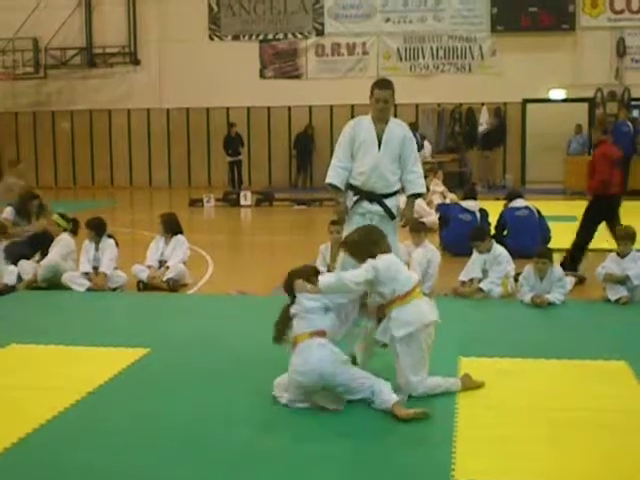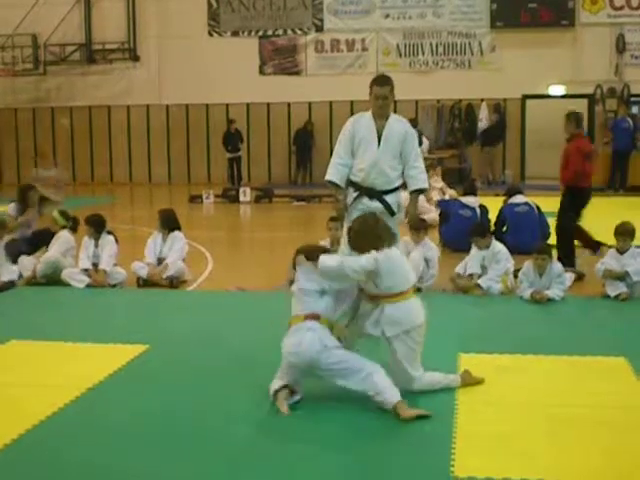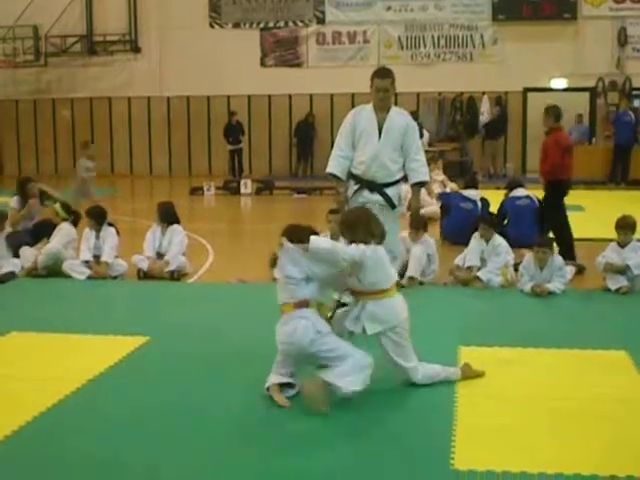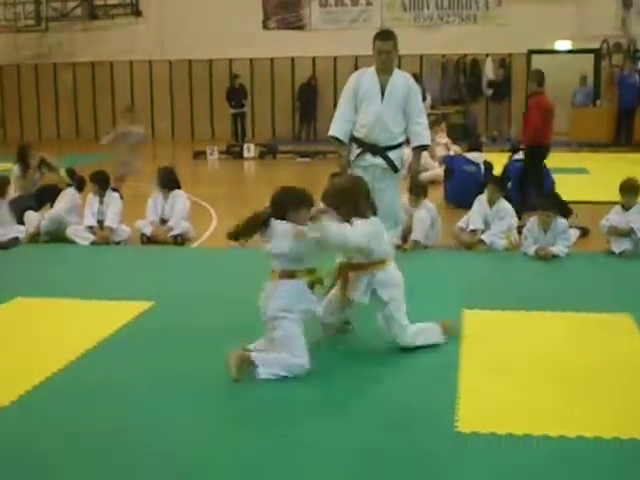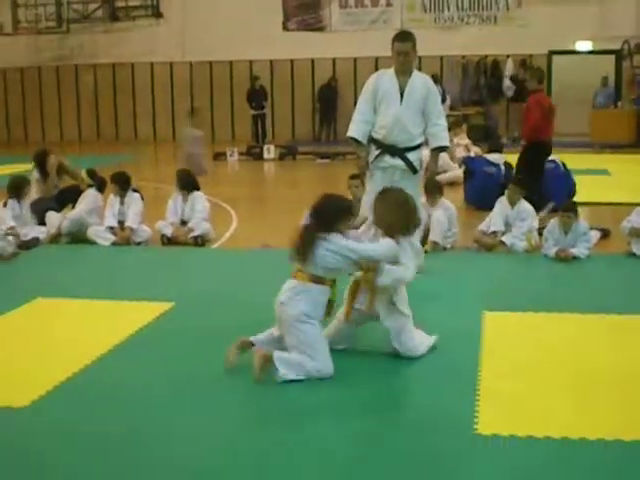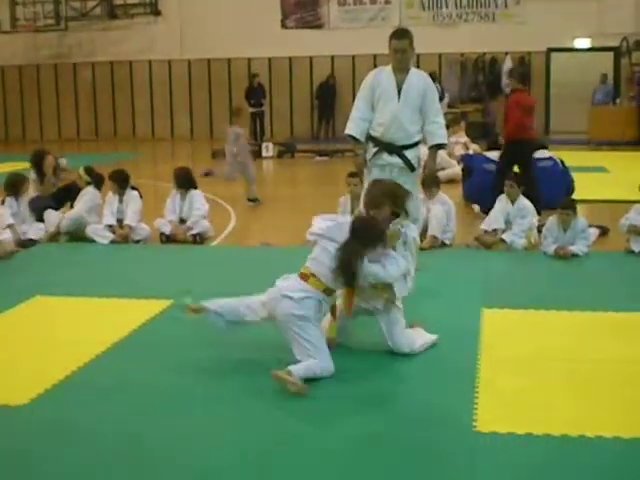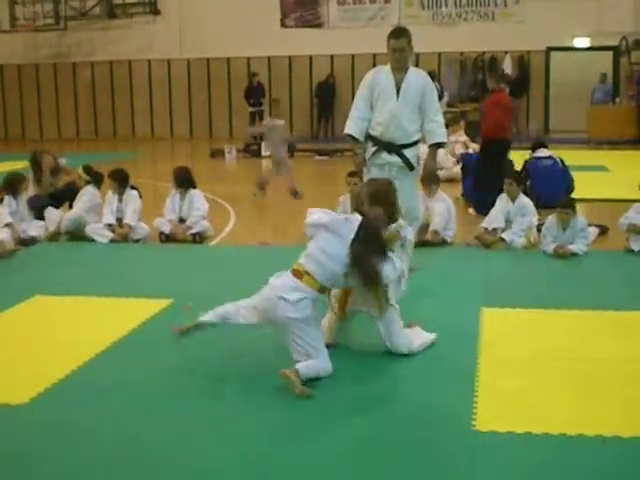
dt=0.2s
person 1, frame 1
left shoulder: (402, 131)
right shoulder: (354, 127)
left elbow: (412, 170)
right elbow: (340, 164)
left wrist: (410, 205)
right wrist: (339, 199)
left hip: (388, 205)
right hip: (358, 204)
person 1, frame 2
left shoulder: (403, 127)
right shoulder: (355, 123)
left elbow: (413, 166)
right elbow: (341, 161)
left wrist: (413, 201)
right wrist: (339, 196)
left hip: (388, 201)
right hip: (358, 199)
person 1, frame 3
left shoulder: (404, 120)
right shoulder: (356, 116)
left elbow: (415, 158)
right elbow: (342, 153)
left wrist: (415, 194)
right wrist: (340, 188)
left hip: (389, 194)
right hip: (358, 192)
left knee: (389, 246)
person 1, frame 4
left shoulder: (407, 82)
right shoulder: (358, 78)
left elbow: (417, 120)
right elbow: (344, 115)
left wrist: (416, 157)
right wrist: (343, 151)
left hip: (391, 157)
right hip: (361, 155)
left knee: (390, 211)
person 1, frame 5
left shoulder: (426, 84)
right shoulder: (377, 80)
left elbow: (436, 122)
right elbow: (363, 116)
left wrist: (434, 158)
right wrist: (361, 151)
left hip: (410, 158)
right hip: (380, 157)
right knee: (372, 209)
person 1, frame 6
left shoulder: (423, 81)
right shoulder: (375, 78)
left elbow: (433, 120)
right elbow: (360, 115)
left wrist: (432, 156)
left hip: (408, 156)
right hip: (378, 155)
left knee: (409, 210)
person 1, frame 7
left shoulder: (422, 80)
right shoulder: (373, 77)
left elbow: (433, 119)
right elbow: (359, 114)
left wrist: (431, 155)
right wrist: (358, 148)
left hip: (407, 155)
right hip: (377, 154)
left knee: (408, 209)
person 2, frame 1
left shoulder: (295, 310)
right shoulder: (308, 299)
left hip: (301, 365)
right hip: (324, 358)
left knee: (280, 386)
right knee: (373, 385)
left ankle: (316, 398)
right ankle: (399, 409)
person 2, frame 2
right shoulder: (307, 278)
left hip: (292, 345)
right hip: (315, 343)
left knee: (283, 382)
right knee: (370, 371)
left ankle: (281, 393)
right ankle: (401, 408)
person 2, frame 3
left shoulder: (288, 267)
right shoulder: (291, 261)
left hip: (286, 329)
right hip: (306, 328)
left knee: (281, 372)
right knee: (360, 361)
left ankle: (277, 387)
right ankle: (320, 384)
person 2, frame 4
left shoulder: (275, 227)
right shoulder: (288, 231)
left hip: (275, 296)
right hip: (285, 300)
left knee: (277, 344)
right knee: (297, 363)
left ankle: (248, 352)
right ankle: (247, 359)
person 2, frame 5
left shoulder: (313, 234)
right shoulder: (339, 245)
right elbow: (381, 252)
right wrist: (392, 241)
left hip: (290, 297)
right hip: (302, 308)
left knee: (286, 335)
right knee: (322, 368)
left ankle: (249, 343)
right ankle: (268, 357)
person 2, frame 6
left shoulder: (330, 236)
right shoulder: (360, 264)
left elbow: (320, 221)
right elbow: (390, 272)
right wrist: (386, 250)
left hip: (285, 290)
right hip: (303, 305)
left knee: (248, 308)
right knee: (323, 367)
left ankle: (204, 307)
right ankle: (290, 373)
person 2, frame 7
left shoulder: (328, 229)
right shoulder: (358, 260)
left elbow: (313, 215)
left wrist: (346, 219)
left hip: (278, 288)
right hip: (298, 305)
left knee: (236, 311)
right knee: (323, 366)
left ankle: (200, 322)
right ankle: (297, 372)
person 3, frame 1
left shoulder: (375, 266)
right shoulder: (387, 260)
left elbow: (350, 280)
left wrist: (315, 287)
left hip: (411, 319)
right hip: (407, 316)
left knee: (412, 387)
left ankle: (459, 383)
person 3, frame 2
left shoulder: (376, 259)
right shoulder: (390, 252)
left elbow: (347, 266)
left wrist: (316, 262)
left hip: (402, 317)
left knee: (414, 382)
left ankle: (460, 379)
person 3, frame 3
left shoulder: (363, 253)
right shoulder: (372, 248)
left elbow: (336, 251)
left wrist: (305, 243)
left hip: (387, 313)
left knee: (414, 372)
right knee: (334, 324)
left ankle: (461, 372)
person 3, frame 4
left shoulder: (366, 226)
right shoulder: (353, 219)
left elbow: (349, 238)
left hip: (382, 280)
right hip: (357, 276)
left knee: (405, 338)
right knee: (325, 318)
left ankle: (438, 329)
right ankle: (340, 321)
person 3, frame 5
left shoulder: (407, 242)
right shoulder: (370, 231)
left elbow: (405, 274)
left hip: (390, 299)
right hip: (362, 294)
left knee: (410, 350)
right knee: (331, 340)
left ankle: (417, 335)
person 3, frame 6
left shoulder: (406, 232)
left elbow: (403, 268)
left hip: (385, 295)
right hip: (357, 289)
left knee: (403, 346)
right knee: (325, 337)
left ankle: (415, 332)
person 3, frame 7
left shoulder: (403, 233)
left elbow: (395, 271)
right hip: (351, 290)
left knee: (401, 347)
right knee: (325, 339)
left ankle: (418, 333)
person 4, frame 1
left shoulder: (601, 152)
right shoulder: (614, 150)
left elbow: (602, 177)
left wrist: (592, 191)
left hip: (602, 197)
right hip: (614, 196)
left knee: (585, 231)
right knee: (615, 230)
left ankle: (569, 266)
person 4, frame 2
left shoulder: (574, 145)
right shoulder: (584, 143)
left elbow: (575, 170)
left wrist: (564, 182)
left hip: (574, 190)
right hip: (583, 188)
left knee: (563, 226)
right knee: (570, 224)
left ankle: (567, 263)
right ankle: (594, 245)
person 4, frame 3
left shoulder: (553, 138)
right shoulder: (562, 136)
left elbow: (554, 162)
left wrist: (545, 175)
left hip: (555, 183)
right hip: (561, 181)
left knee: (559, 221)
right knee: (546, 216)
left ankle: (570, 258)
person 4, frame 4
left shoulder: (535, 102)
right shoulder: (546, 101)
left elbow: (535, 126)
left wrist: (526, 141)
left hip: (535, 146)
right hip: (542, 144)
left knee: (536, 181)
right knee: (526, 179)
person 4, frame 5
left shoulder: (534, 99)
right shoulder: (547, 100)
left elbow: (534, 123)
left wrist: (525, 137)
left hip: (534, 143)
right hip: (545, 143)
left knee: (522, 175)
right knee: (536, 177)
right ankle: (538, 209)
person 4, frame 6
left shoulder: (514, 99)
right shoulder: (529, 98)
left elbow: (514, 122)
left wrist: (505, 136)
left hip: (515, 142)
right hip: (529, 142)
left knee: (501, 173)
right knee: (527, 176)
right ankle: (535, 208)
person 4, frame 7
left shoulder: (493, 99)
right shoulder: (507, 98)
left elbow: (493, 122)
right elbow: (508, 120)
left wrist: (483, 135)
left hip: (492, 141)
right hip: (505, 141)
left knee: (482, 173)
right knee: (500, 174)
left ankle: (482, 207)
